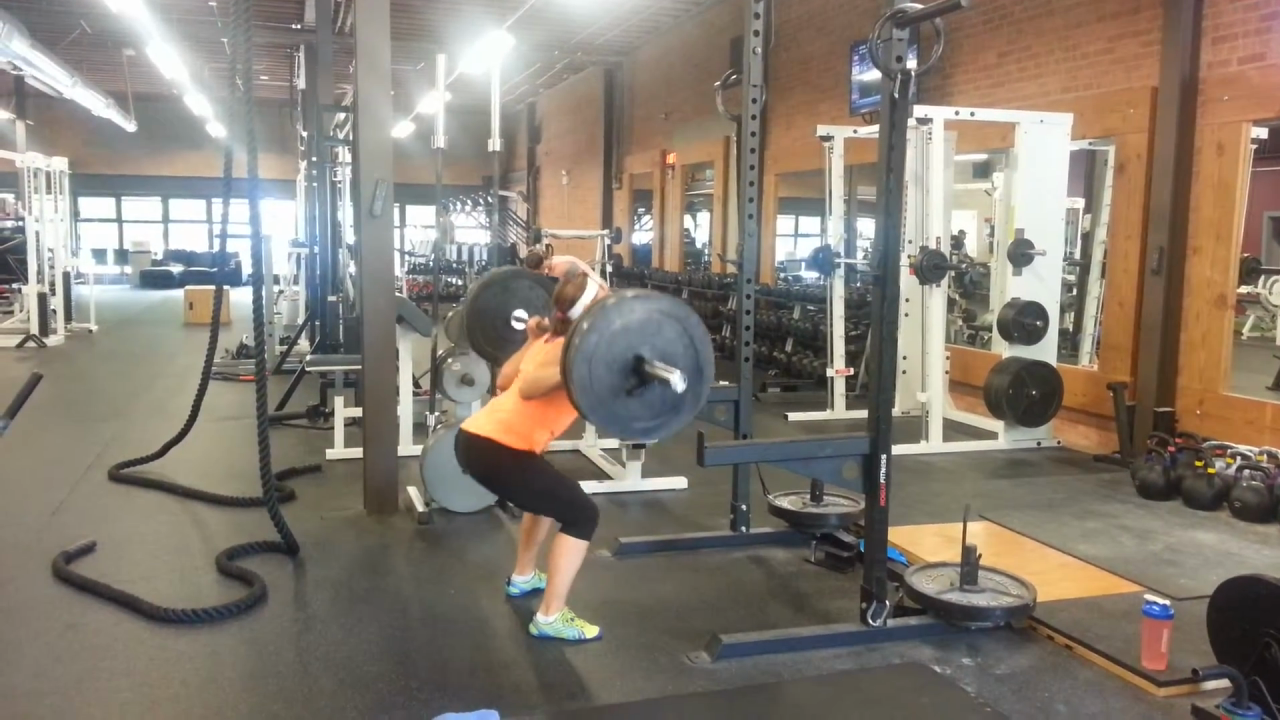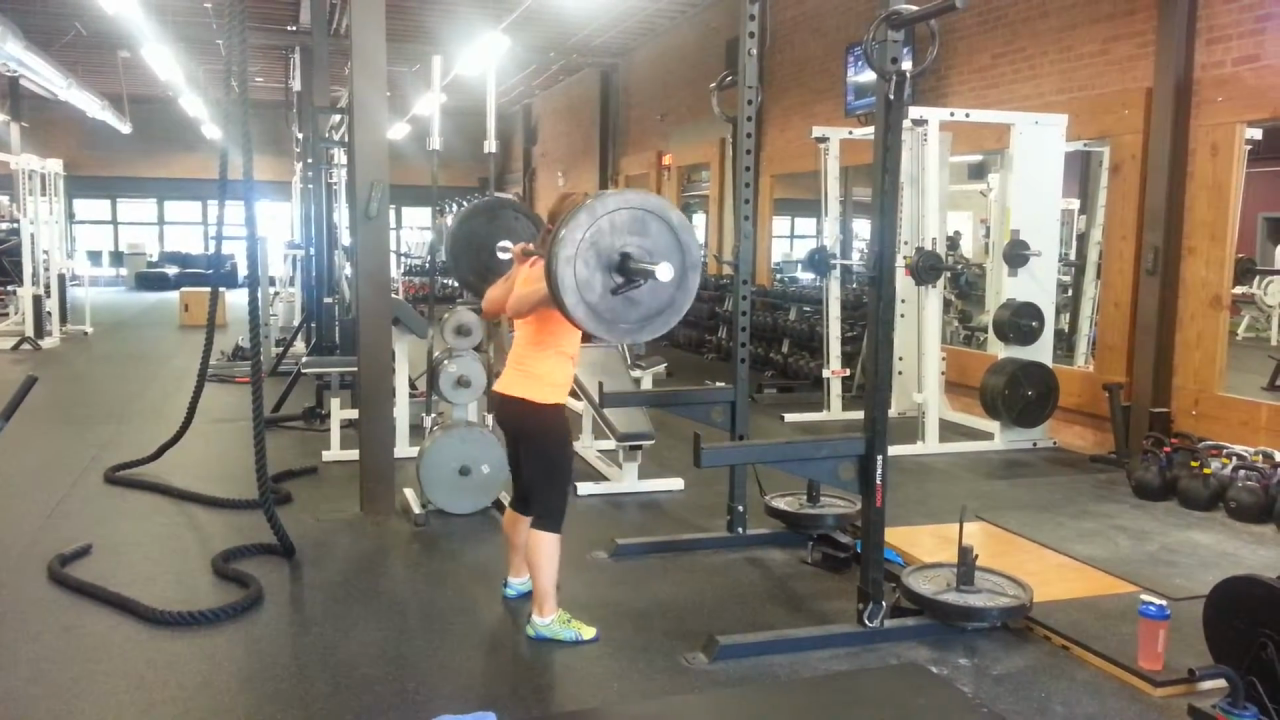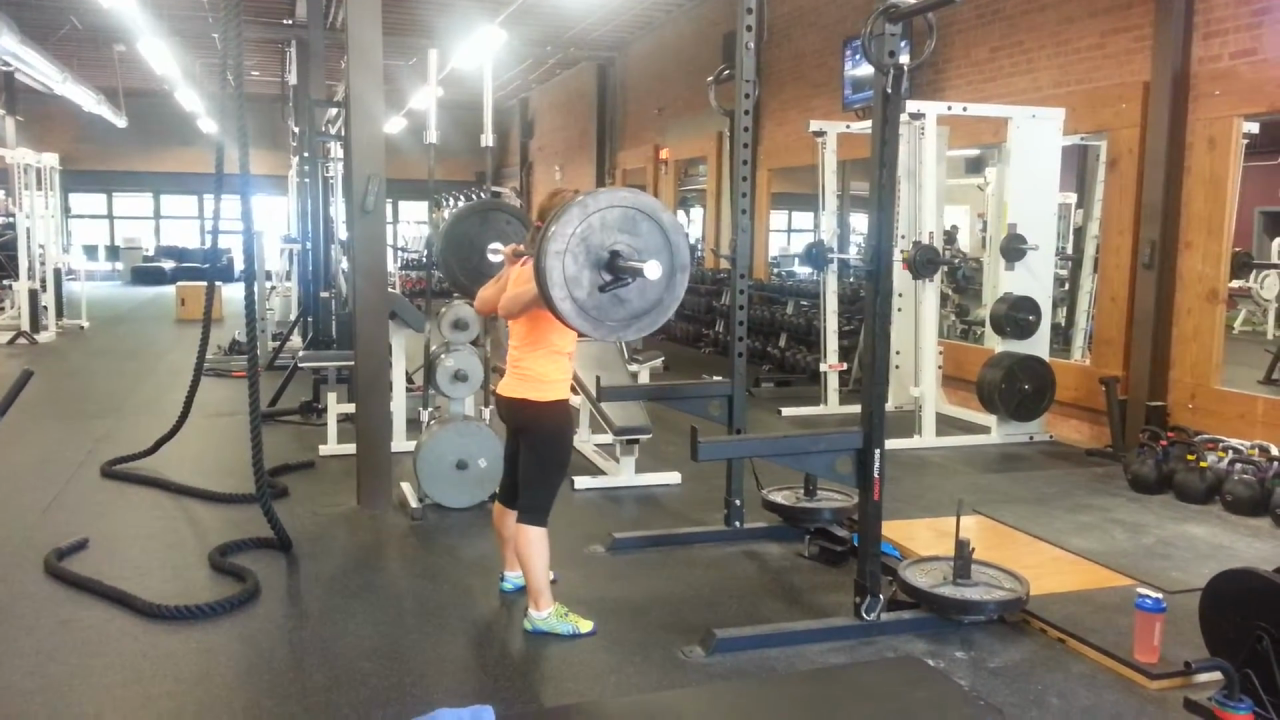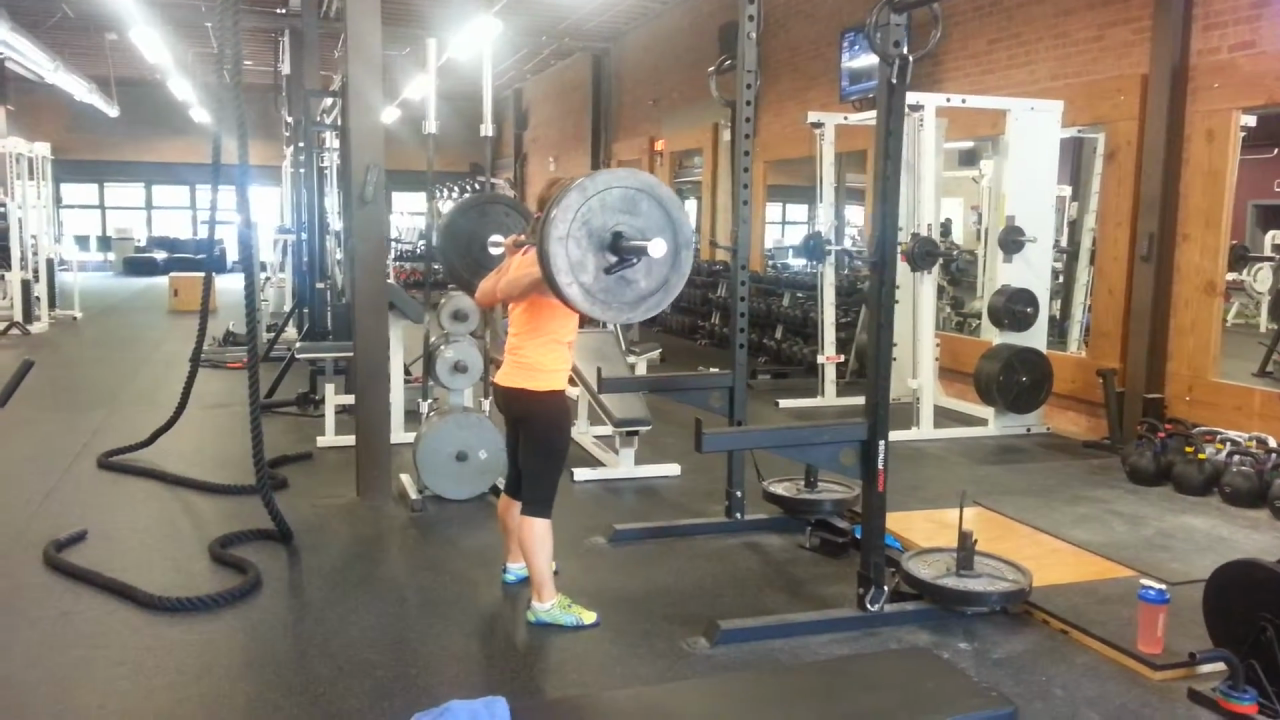
dt=0.5s
person 1, frame 1
left shoulder: (550, 342)
left elbow: (504, 380)
right elbow: (529, 388)
left hip: (476, 437)
right hip: (496, 448)
left knee: (551, 493)
right knee: (582, 514)
left ankle: (523, 577)
right ankle: (551, 618)
person 1, frame 2
left shoulder: (536, 265)
left elbow: (490, 304)
right elbow: (517, 307)
left wrist: (518, 264)
left hip: (510, 396)
right hip: (535, 403)
left knee: (527, 497)
right knee: (550, 510)
left ankle: (518, 578)
right ankle: (546, 618)
person 1, frame 3
left shoulder: (527, 267)
left elbow: (483, 304)
right elbow: (509, 308)
left wrist: (509, 265)
left hip: (515, 395)
right hip: (543, 402)
left knee: (513, 491)
right knee: (534, 506)
left ankle: (513, 572)
right ankle: (543, 611)
person 1, frame 4
left shoulder: (529, 255)
left elbow: (484, 294)
right elbow: (505, 292)
left wrist: (510, 255)
left hip: (514, 385)
right hip: (538, 391)
left knee: (519, 484)
right knee: (539, 497)
left ankle: (516, 563)
right ankle: (546, 603)
